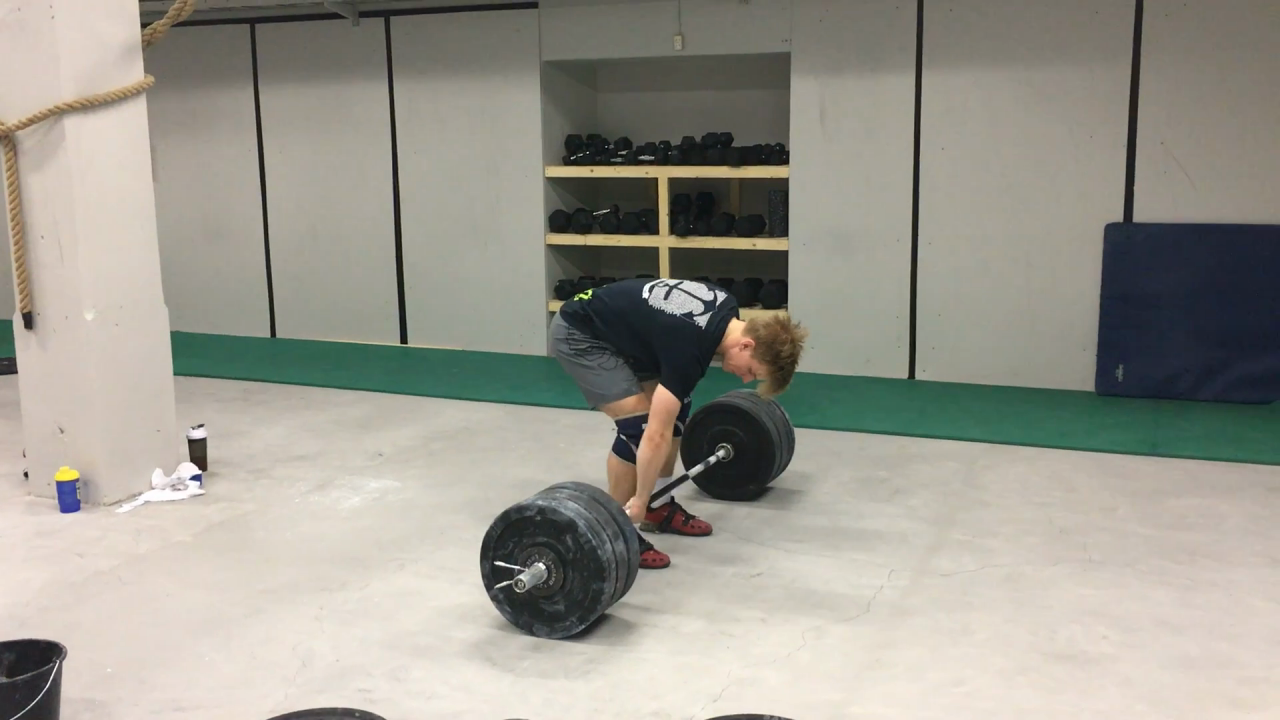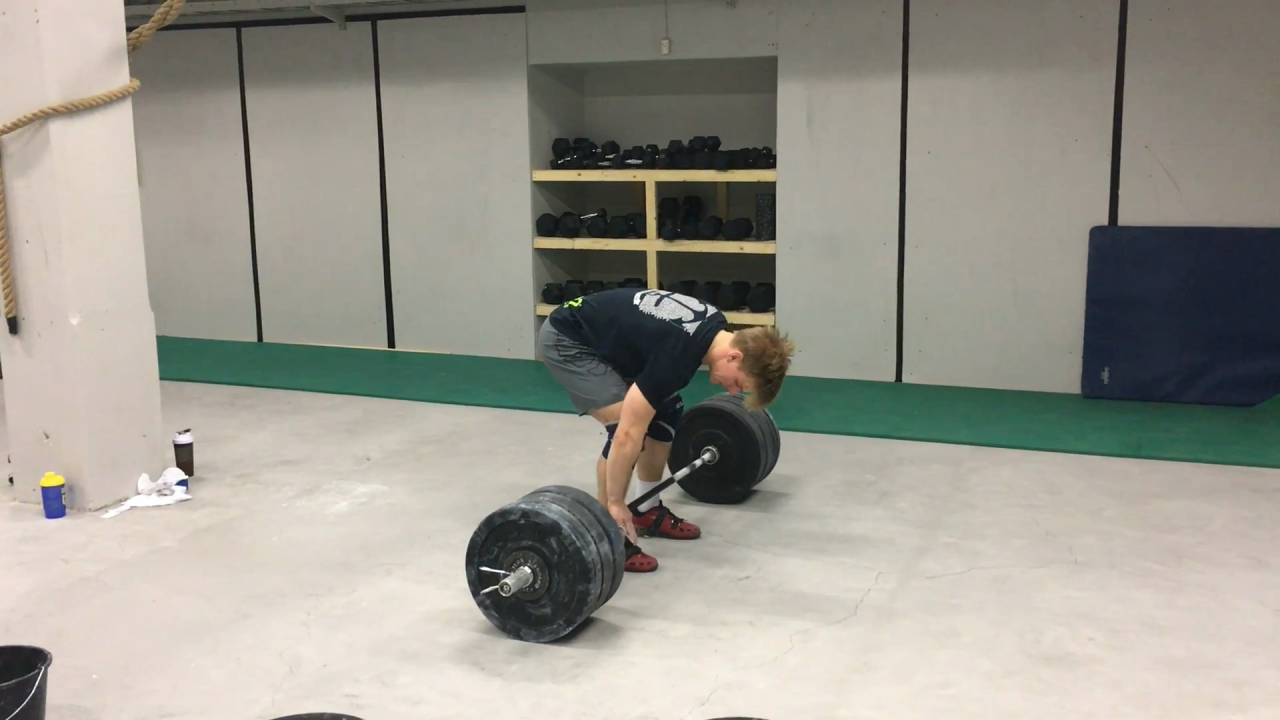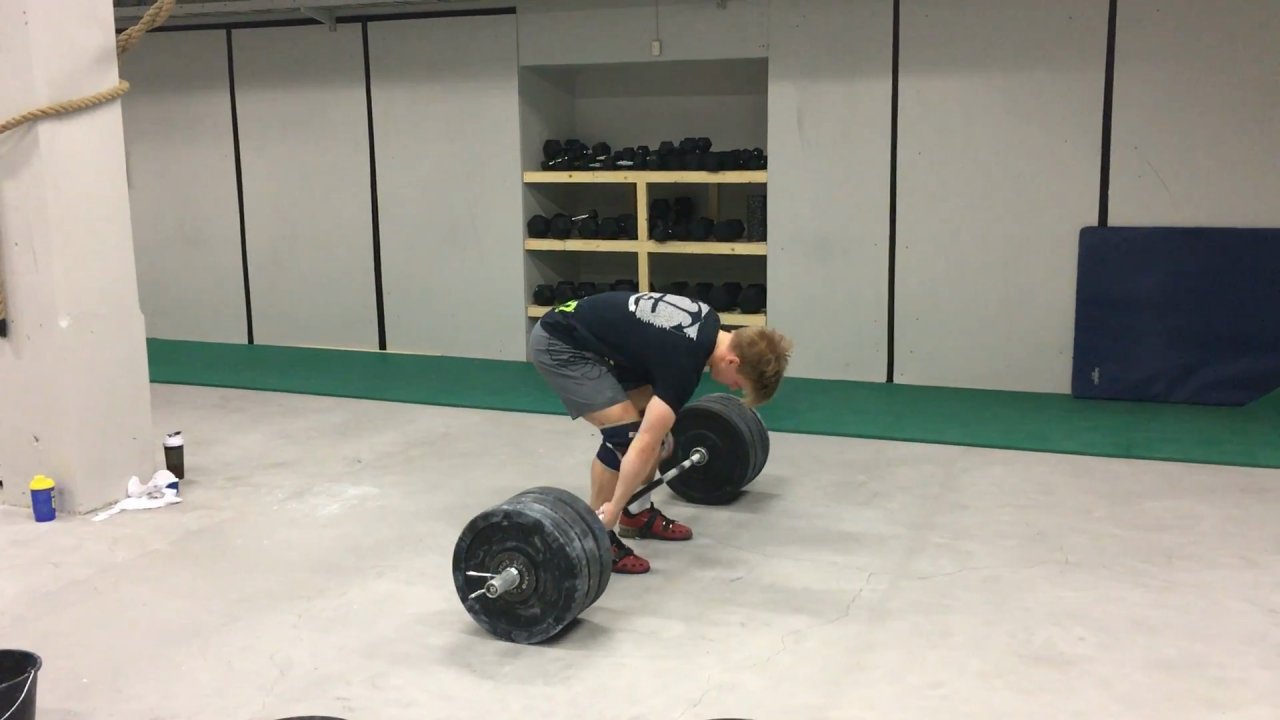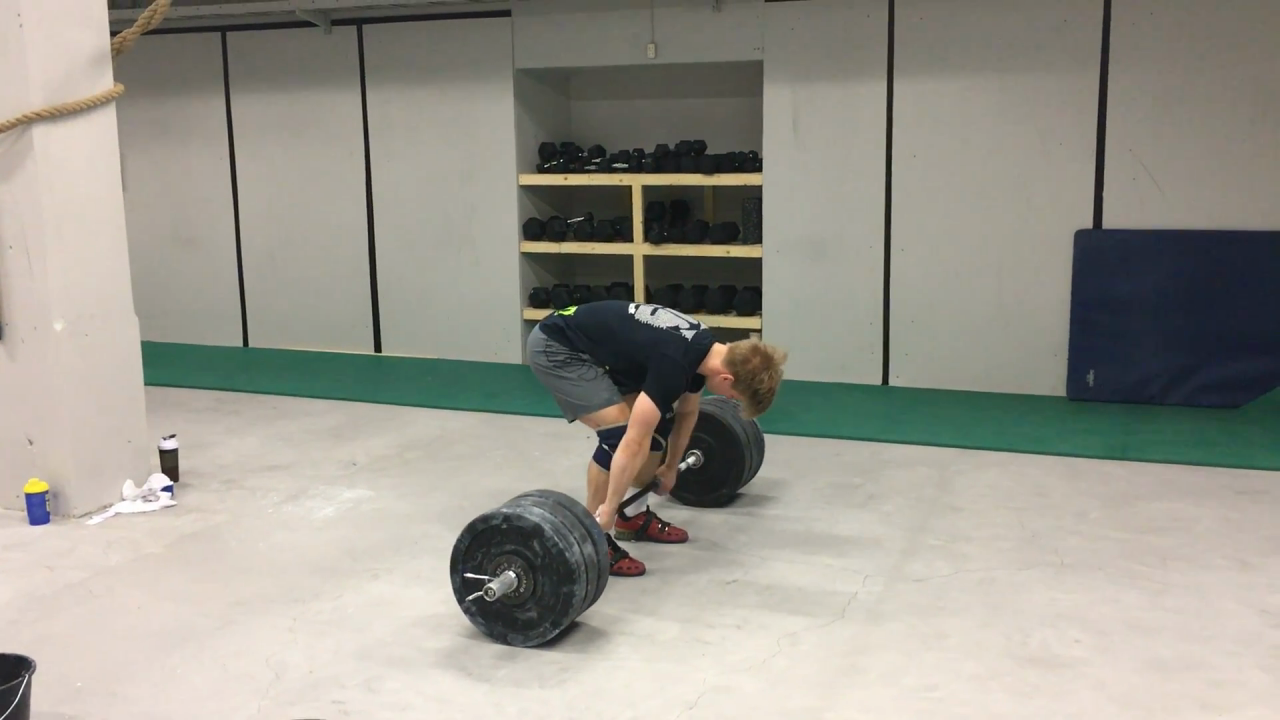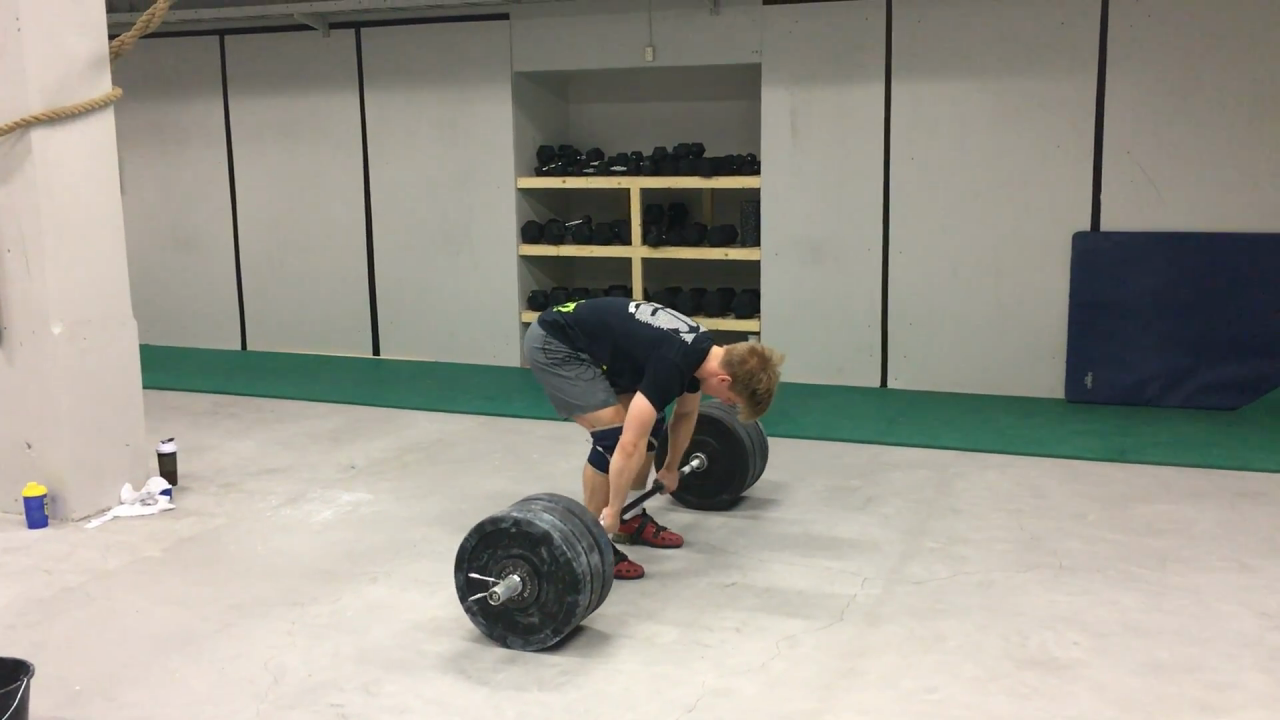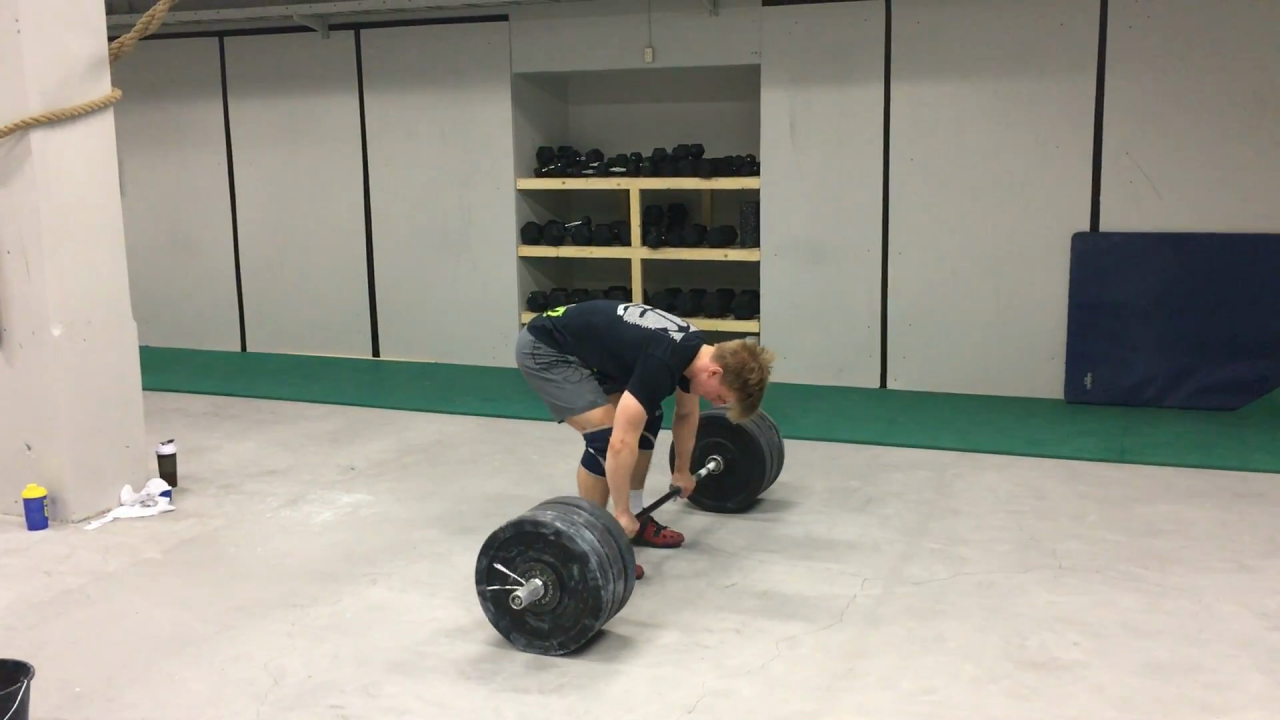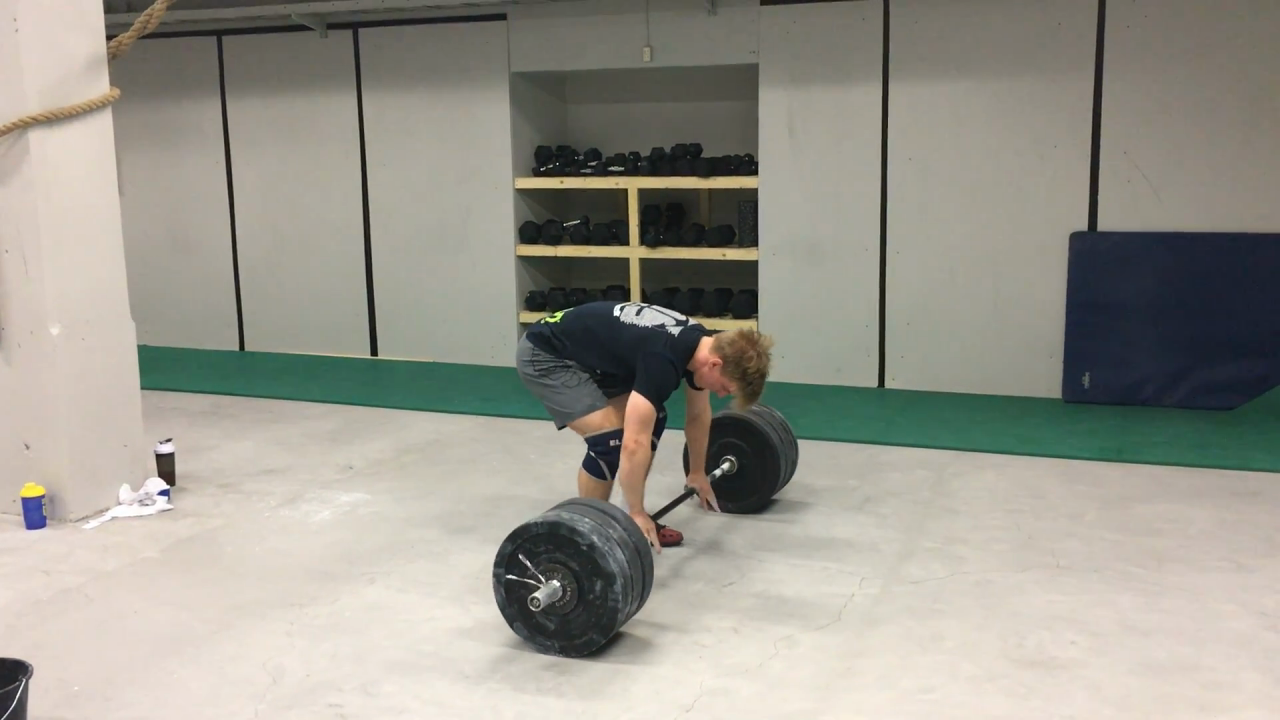
dt=0.4s
person 1, frame 1
left shoulder: (727, 309)
right shoulder: (688, 347)
right elbow: (656, 433)
right wrist: (639, 501)
left hip: (614, 326)
right hip: (578, 333)
left knee: (676, 405)
right knee: (637, 421)
left ankle: (661, 508)
person 1, frame 2
left shoulder: (715, 326)
right shoulder: (675, 356)
right elbow: (628, 433)
right wrist: (615, 503)
left hip: (602, 334)
right hip: (566, 340)
left knee: (666, 410)
right knee: (628, 426)
left ankle: (648, 511)
person 1, frame 3
left shoulder: (708, 324)
right shoulder: (683, 359)
right elbow: (646, 442)
right wrist: (613, 507)
left hip: (592, 337)
right hip: (558, 344)
left knee: (655, 418)
right knee: (625, 429)
left ankle: (638, 514)
person 1, frame 4
left shoulder: (702, 346)
right shoulder: (675, 363)
left elbow: (686, 412)
right elbow: (634, 441)
left wrist: (670, 468)
right wrist: (608, 510)
left hip: (590, 345)
right hip: (555, 348)
left knee: (658, 419)
right knee: (619, 431)
left ankle: (634, 517)
person 1, frame 5
left shoulder: (702, 350)
right shoulder: (672, 364)
left elbow: (685, 413)
right elbow: (630, 444)
left wrist: (671, 469)
right wrist: (613, 511)
left hip: (587, 340)
right hip: (553, 344)
left knee: (648, 421)
right knee: (613, 432)
left ankle: (632, 520)
person 1, frame 6
left shoulder: (695, 349)
right shoulder: (661, 363)
left elbow: (686, 414)
right elbow: (621, 442)
left wrist: (682, 471)
right wrist: (621, 513)
left hip: (583, 347)
right hip: (545, 349)
left knee: (646, 418)
right knee: (605, 434)
left ankle: (635, 520)
person 1, frame 7
left shoulder: (700, 345)
right shoulder: (663, 359)
left elbow: (698, 415)
right elbow: (634, 442)
left wrist: (698, 473)
right wrist: (637, 515)
left hip: (584, 351)
right hip: (543, 355)
left knee: (651, 420)
right knee: (610, 437)
